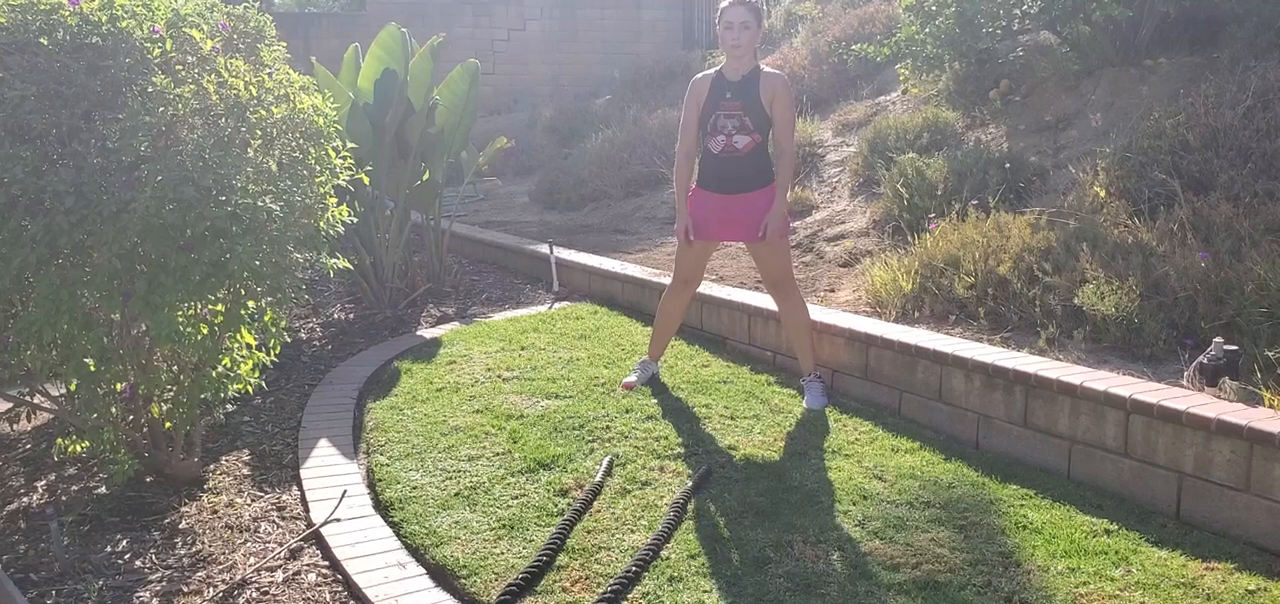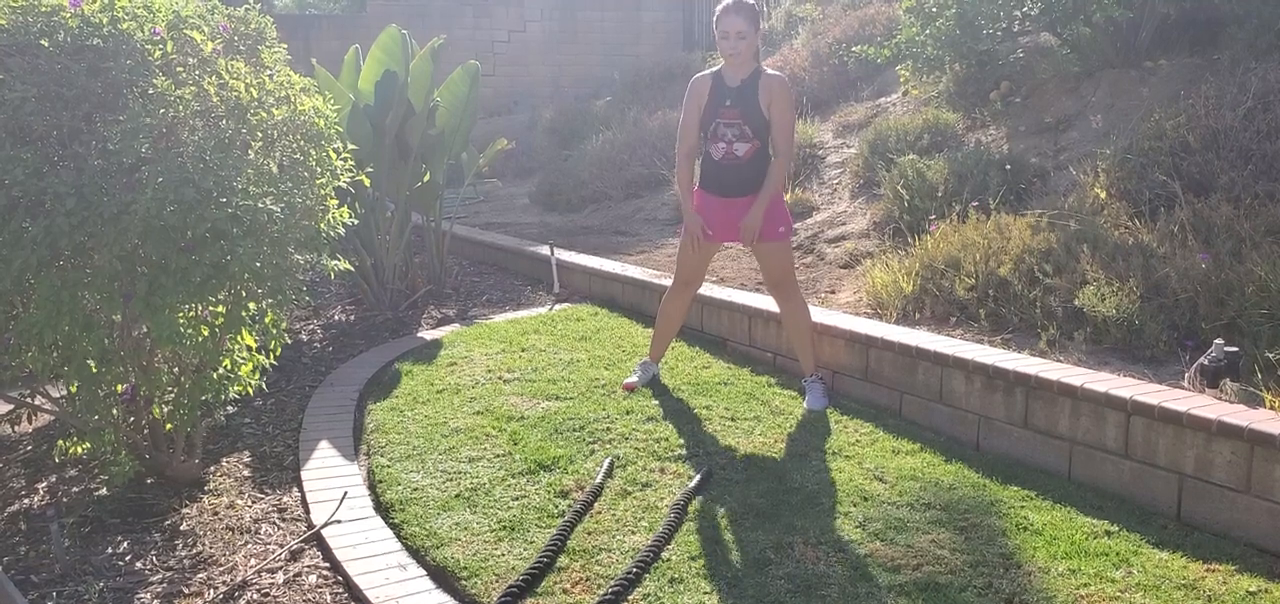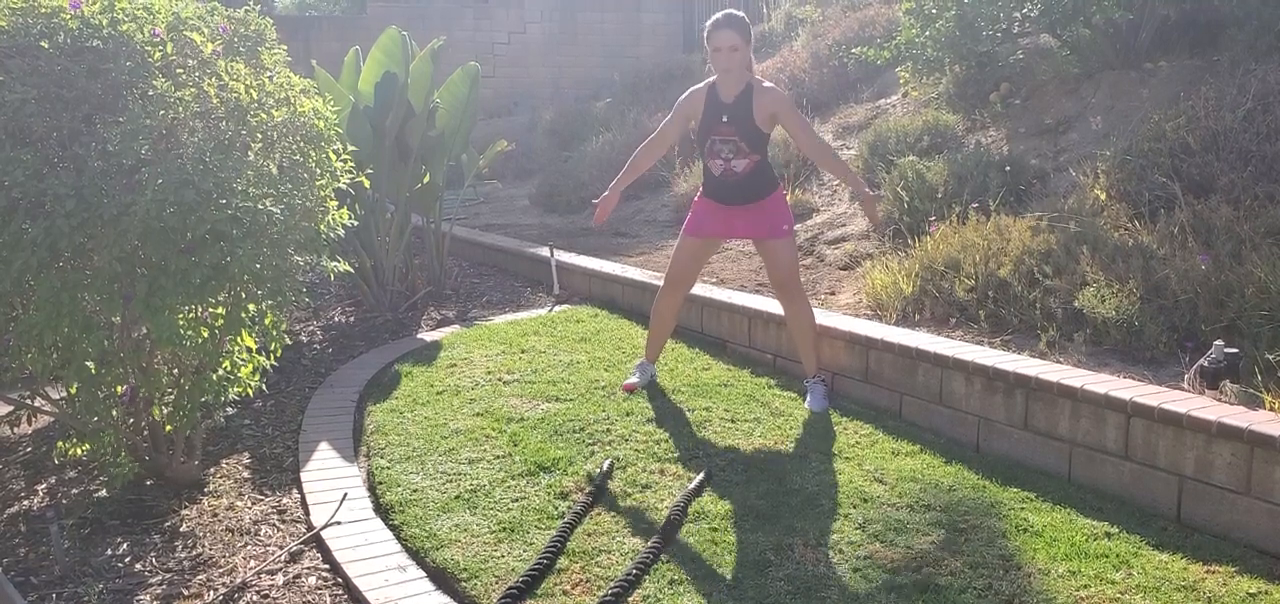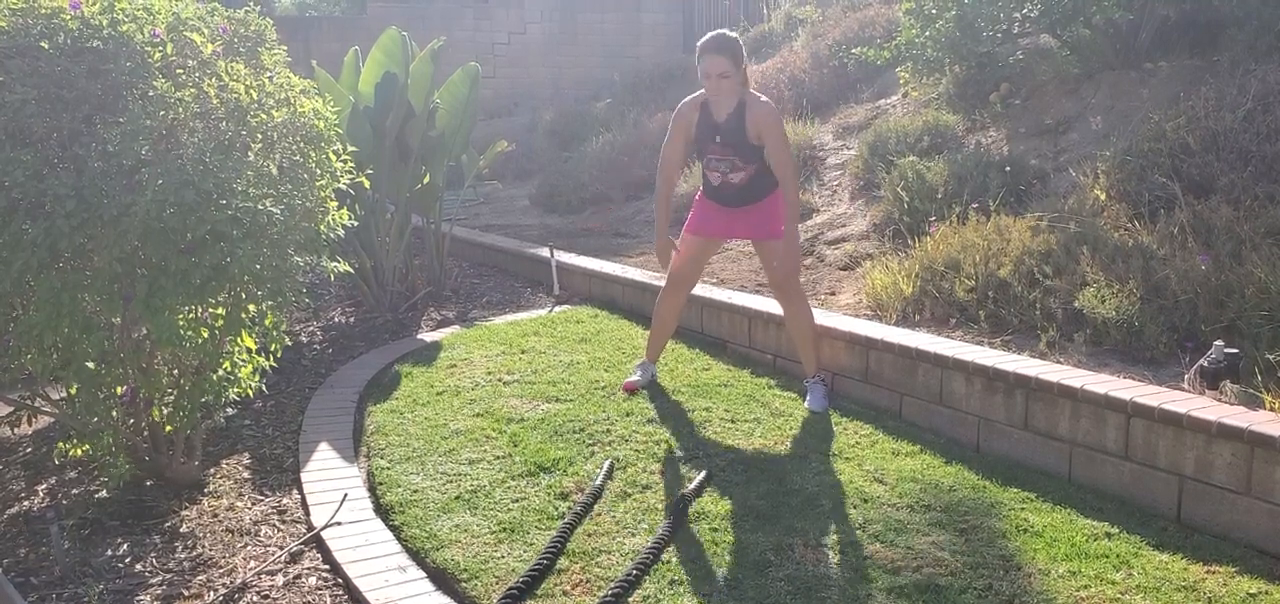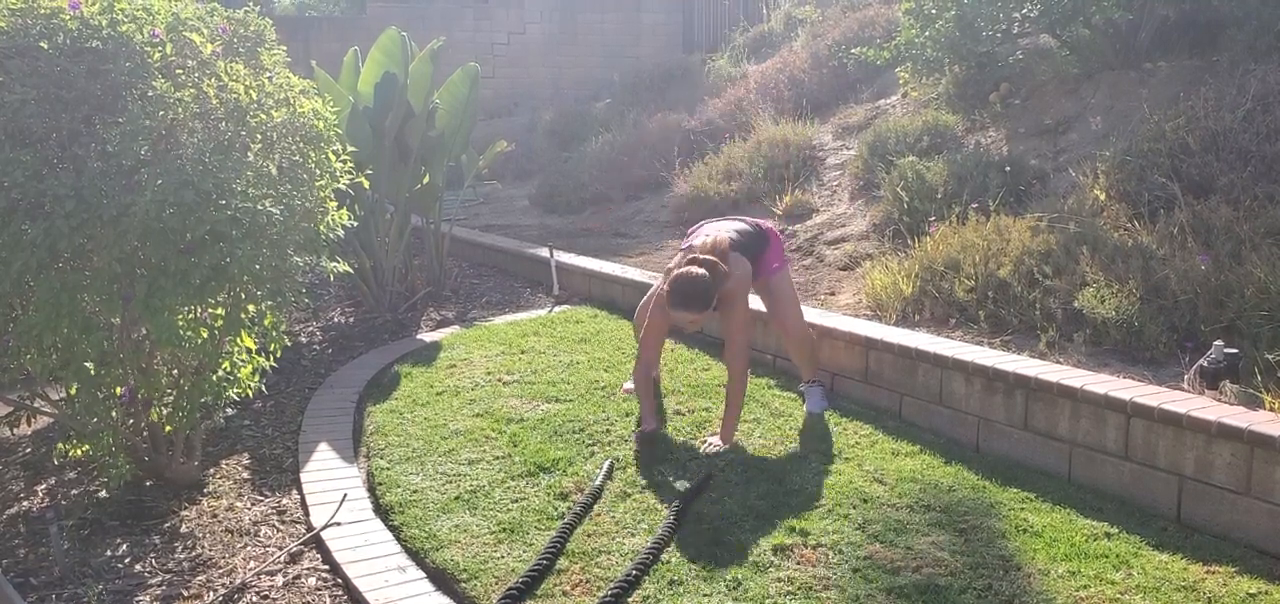
dt=1s
person 1, frame 1
left shoulder: (773, 83)
right shoulder: (702, 84)
left elbow: (785, 151)
right elbow: (686, 150)
left wrist: (778, 208)
right wrist: (681, 209)
left hip: (757, 199)
right hip: (707, 198)
left knee: (783, 286)
right knee: (682, 283)
left ankle: (811, 377)
right ankle: (650, 362)
person 1, frame 2
left shoulder: (774, 85)
right shoulder: (701, 85)
left elbow: (783, 154)
right elbow: (685, 152)
left wrist: (759, 209)
right wrist: (688, 210)
left hip: (760, 201)
right hip: (710, 201)
left knee: (784, 287)
right knee: (683, 284)
left ankle: (812, 378)
right ankle: (650, 363)
person 1, frame 3
left shoulder: (769, 98)
right shoulder: (696, 98)
left elbow: (813, 145)
right elbow: (656, 145)
left wrist: (860, 188)
right wrist: (614, 190)
left hip: (764, 204)
right hip: (712, 205)
left knee: (789, 290)
right knee: (673, 285)
left ankle: (814, 379)
right ankle: (647, 365)
person 1, frame 4
left shoulder: (762, 111)
right shoulder: (689, 111)
left elbow: (787, 173)
right elbow: (667, 170)
left wrist: (791, 235)
right wrist: (660, 231)
left hip: (762, 206)
right hip: (712, 206)
left knee: (788, 288)
right knee: (675, 284)
left ankle: (814, 379)
right ankle: (648, 365)
person 1, frame 5
left shoulder: (731, 287)
right shoulder: (668, 290)
left elbow: (737, 367)
right elbow: (645, 357)
left wrist: (726, 434)
right wrist: (648, 416)
left hip: (761, 242)
left knee: (790, 324)
right knee: (645, 317)
left ankle: (812, 384)
right ankle: (648, 375)
